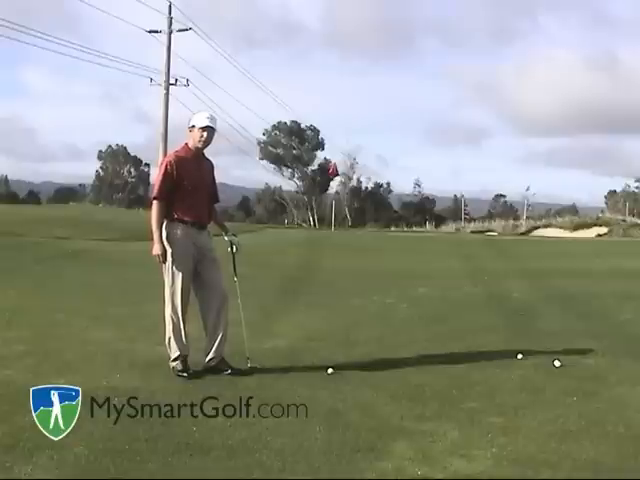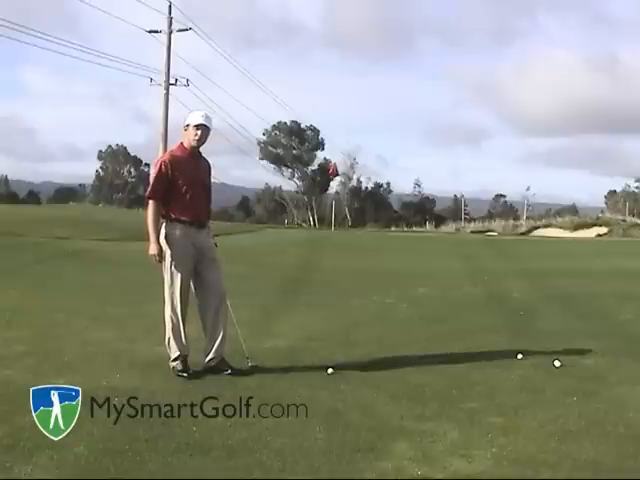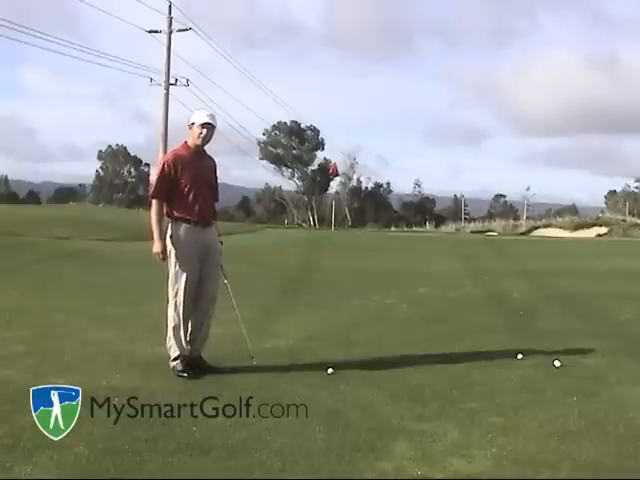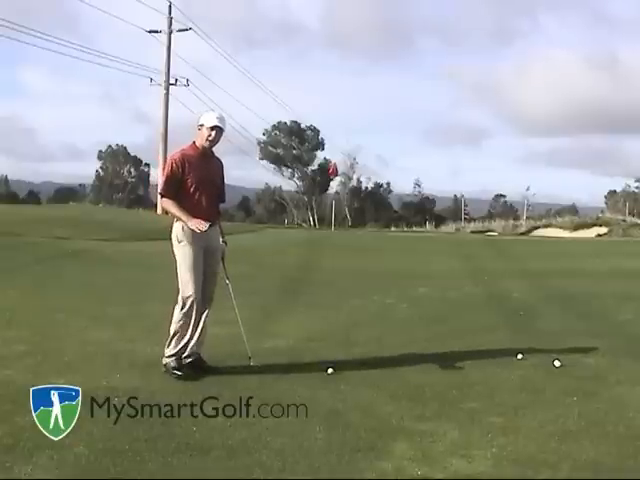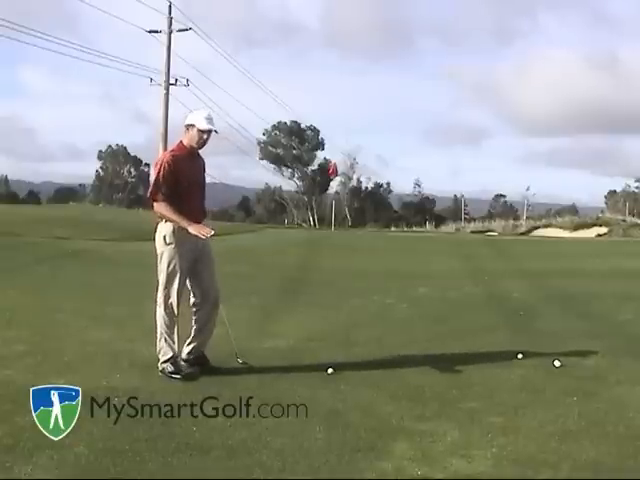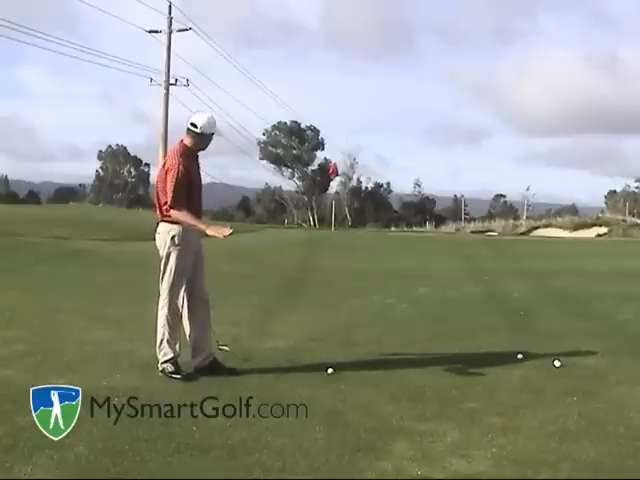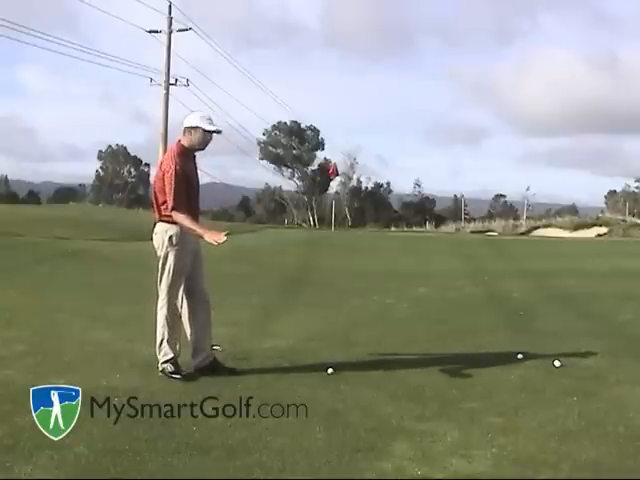
dt=0.7s
person 1, frame 1
left shoulder: (208, 165)
right shoulder: (173, 161)
right elbow: (158, 202)
left wrist: (225, 231)
right wrist: (157, 240)
left hip: (203, 235)
right hip: (179, 234)
left knee: (217, 296)
right knee: (177, 300)
left ankle: (214, 357)
right ankle: (178, 357)
person 1, frame 2
left shoulder: (205, 164)
right shoulder: (168, 161)
right elbow: (153, 202)
left wrist: (209, 234)
right wrist: (154, 240)
left hip: (203, 234)
right hip: (178, 233)
left knee: (215, 296)
right knee: (177, 300)
left ankle: (214, 357)
right ankle: (178, 358)
person 1, frame 3
left shoulder: (210, 163)
right shoulder: (172, 160)
right elbow: (157, 201)
left wrist: (217, 235)
right wrist: (158, 238)
left hip: (209, 233)
right hip: (183, 232)
left knee: (207, 298)
right knee: (181, 298)
left ankle: (195, 353)
right ankle: (177, 356)
person 1, frame 4
left shoulder: (217, 164)
right shoulder: (180, 159)
right elbow: (165, 199)
left wrist: (221, 235)
right wrist: (189, 220)
left hip: (212, 233)
right hip: (187, 232)
left knee: (205, 298)
right knee: (190, 294)
left ankle: (191, 354)
right ankle: (172, 355)
person 1, frame 5
left shoulder: (199, 162)
right shoulder: (169, 160)
right elbow: (158, 203)
right wrist: (189, 225)
left hip: (198, 234)
right hip: (174, 234)
left knee: (209, 296)
right knee: (170, 299)
left ankle: (193, 351)
right ankle: (167, 359)
person 1, frame 6
left shoulder: (188, 157)
right shoulder: (179, 163)
right elbow: (175, 210)
right wrist: (206, 227)
left hip: (189, 234)
right hip: (176, 234)
left knee: (198, 298)
right knee: (172, 298)
left ankle: (203, 359)
right ankle: (167, 359)
person 1, frame 7
left shoulder: (187, 157)
right shoulder: (175, 162)
right elbow: (176, 211)
right wrist: (204, 232)
left hip: (187, 235)
right hip: (173, 234)
left knee: (198, 298)
right knee: (171, 298)
left ankle: (204, 358)
right ankle: (167, 360)
